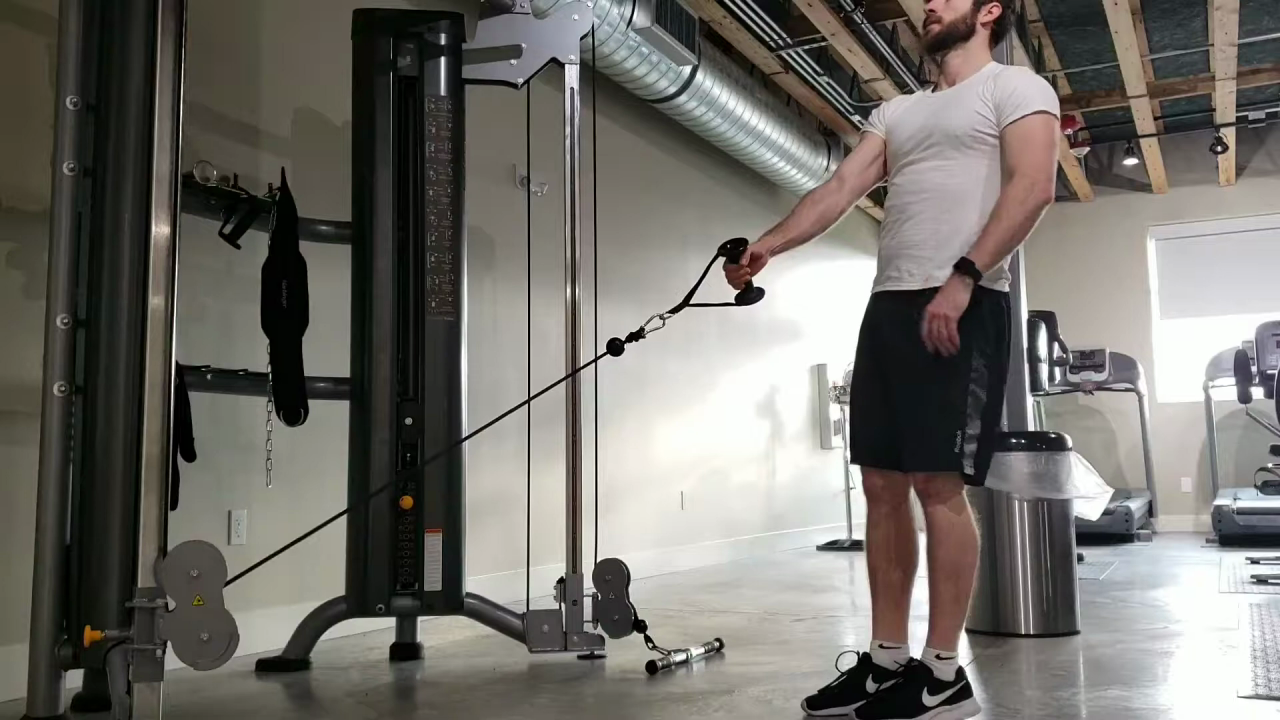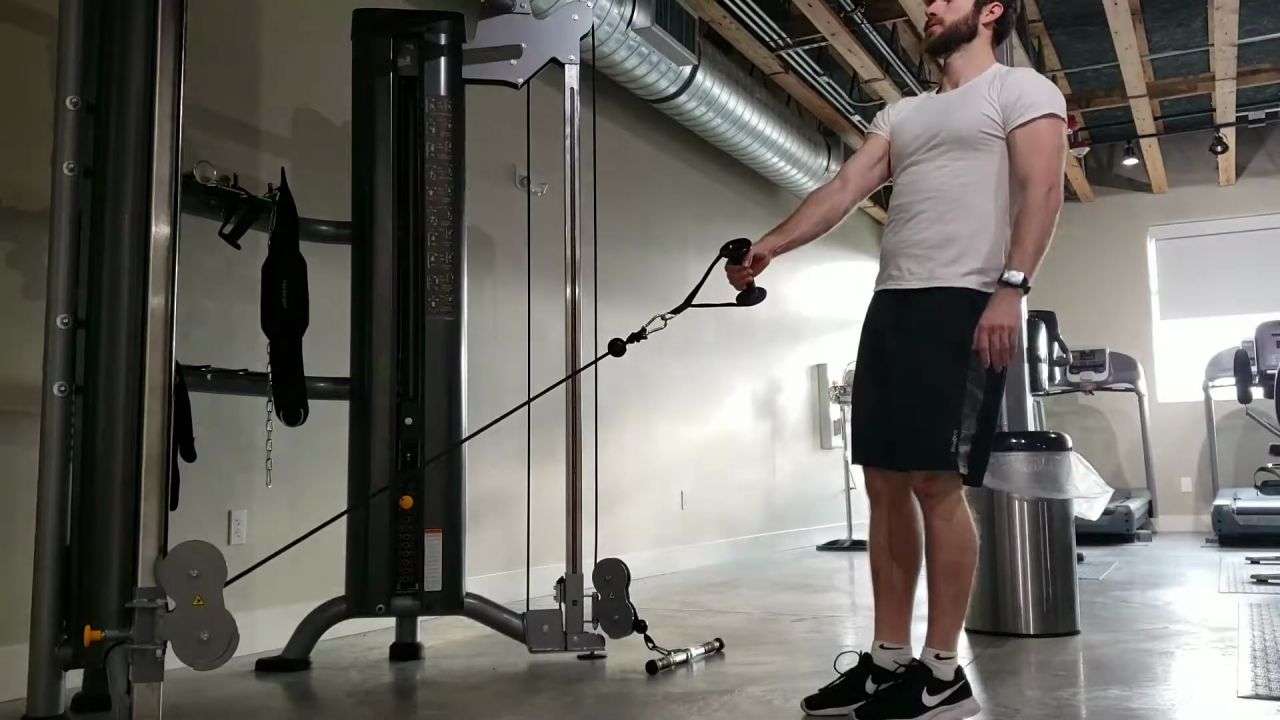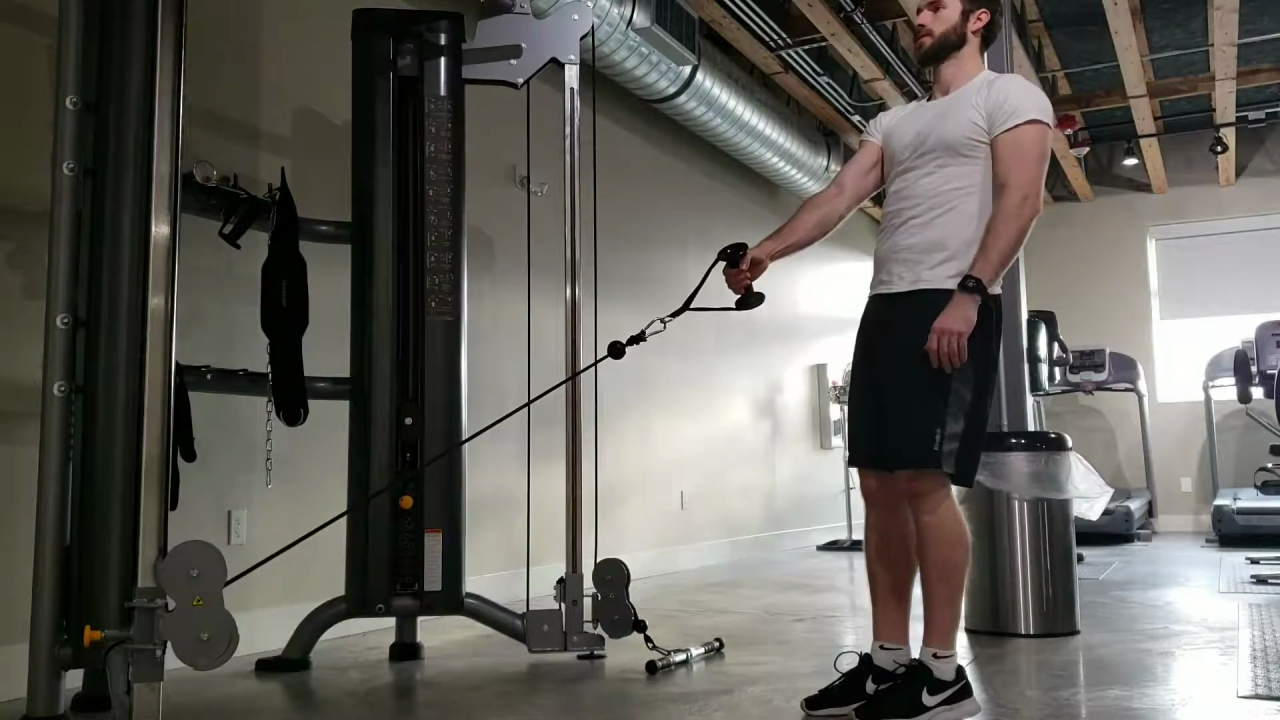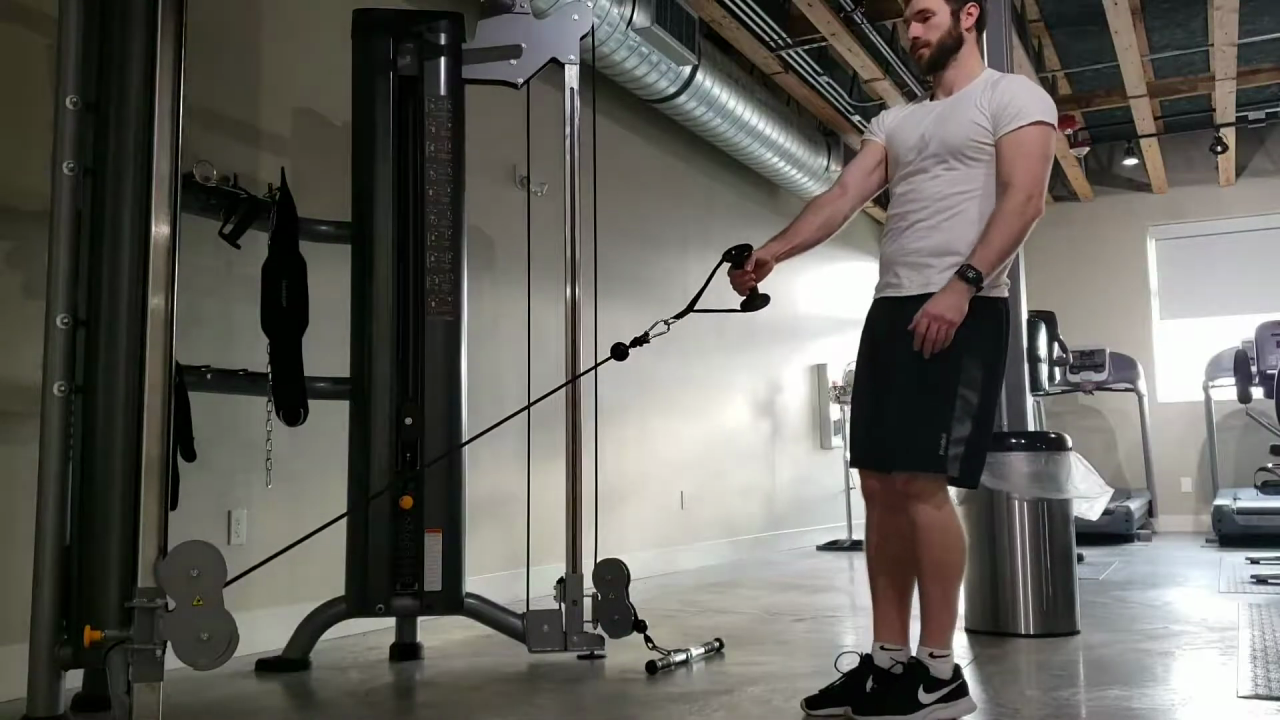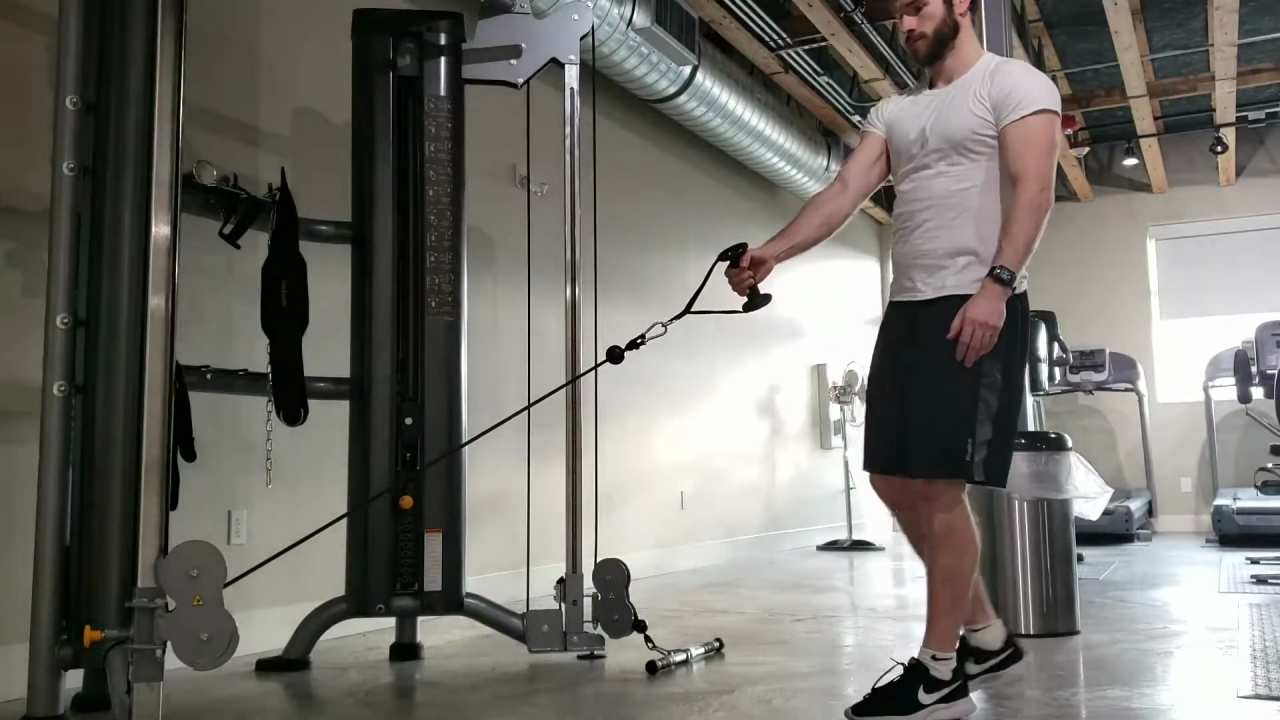
dt=0.5s
person 1, frame 1
left shoulder: (1015, 87)
right shoulder: (897, 111)
left elbow: (1032, 187)
right elbow: (840, 189)
left wrist: (963, 278)
right wrist: (765, 246)
left hip: (964, 307)
right hip: (890, 307)
left knee: (939, 484)
right knee: (882, 483)
right ankle: (888, 660)
person 1, frame 2
left shoulder: (1021, 89)
right shoulder: (901, 113)
left elbow: (1042, 191)
right elbow: (843, 189)
left wrist: (1011, 284)
right wrist: (769, 246)
left hip: (962, 305)
right hip: (890, 306)
left knee: (936, 484)
right knee: (885, 484)
right ankle: (888, 660)
person 1, frame 3
left shoulder: (1009, 96)
right shoulder: (895, 120)
left elbow: (1021, 199)
right elbow: (839, 195)
left wrist: (970, 291)
right wrist: (766, 251)
left hip: (953, 309)
right hip: (885, 310)
left knee: (922, 481)
right knee: (879, 484)
right ankle: (889, 660)
person 1, frame 4
left shoulder: (1013, 96)
right shoulder: (896, 120)
left elbow: (1023, 199)
right elbow: (844, 195)
left wrist: (963, 284)
right wrist: (771, 252)
left hip: (961, 311)
right hip: (891, 312)
left knee: (920, 482)
right knee: (879, 485)
right ankle: (888, 659)
person 1, frame 5
left shoulder: (1014, 82)
right shoulder: (895, 109)
left elbow: (1033, 188)
right elbow: (845, 191)
left wrist: (996, 284)
right wrist: (771, 252)
left hip: (976, 311)
right hip: (905, 310)
left knee: (939, 488)
right knee: (894, 481)
right ankle: (984, 636)
